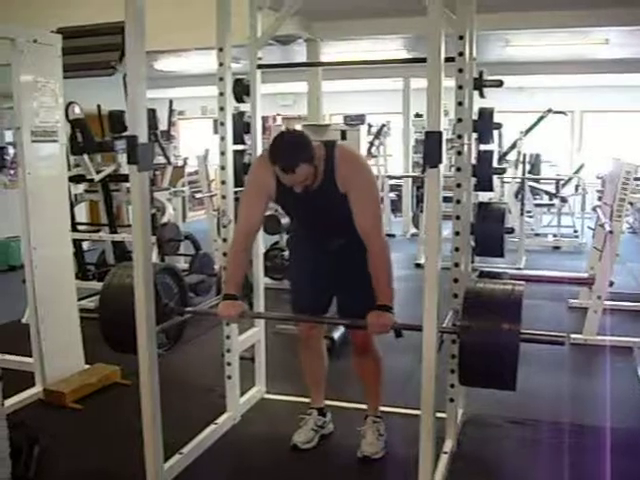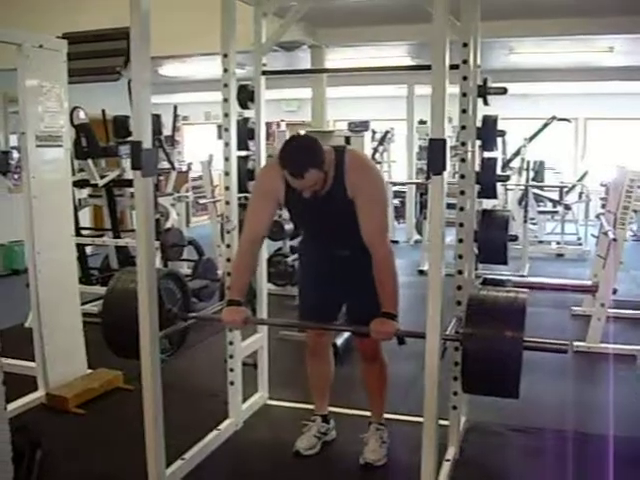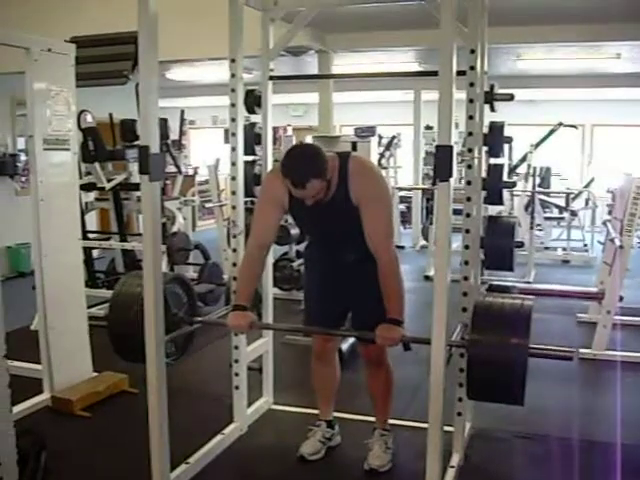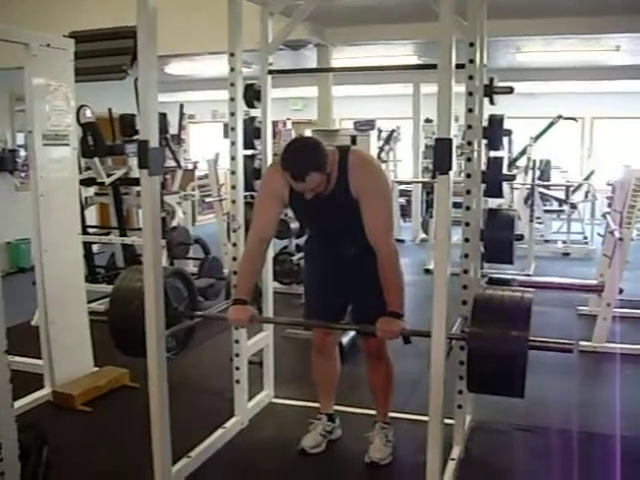
dt=0.5s
person 1, frame 1
left shoulder: (349, 165)
right shoulder: (262, 171)
left elbow: (374, 237)
right elbow: (244, 233)
left wrist: (384, 305)
right wrist: (231, 295)
left hip: (353, 250)
right hip: (308, 248)
left knee: (362, 338)
right knee: (308, 333)
left ankle: (374, 421)
right ankle: (318, 414)
person 1, frame 2
left shoulder: (359, 172)
right shoulder: (271, 177)
left elbow: (379, 246)
right elbow: (251, 239)
left wrist: (388, 313)
right wrist: (235, 300)
left hip: (362, 258)
right hip: (317, 256)
left knee: (369, 346)
right knee: (316, 340)
left ankle: (377, 428)
right ankle: (322, 421)
person 1, frame 3
left shoulder: (363, 178)
right shoulder: (275, 184)
left elbow: (384, 252)
right elbow: (258, 244)
left wrist: (394, 319)
right wrist: (241, 305)
left hip: (368, 263)
right hip: (323, 261)
left knee: (374, 351)
right knee: (321, 345)
left ankle: (382, 433)
right ankle: (326, 426)
person 1, frame 4
left shoulder: (363, 171)
right shoulder: (275, 178)
left elbow: (384, 245)
right elbow: (258, 239)
left wrist: (394, 312)
right wrist: (241, 299)
left hip: (367, 257)
right hip: (323, 255)
left knee: (374, 345)
right knee: (322, 339)
left ankle: (383, 427)
right ankle: (327, 419)
